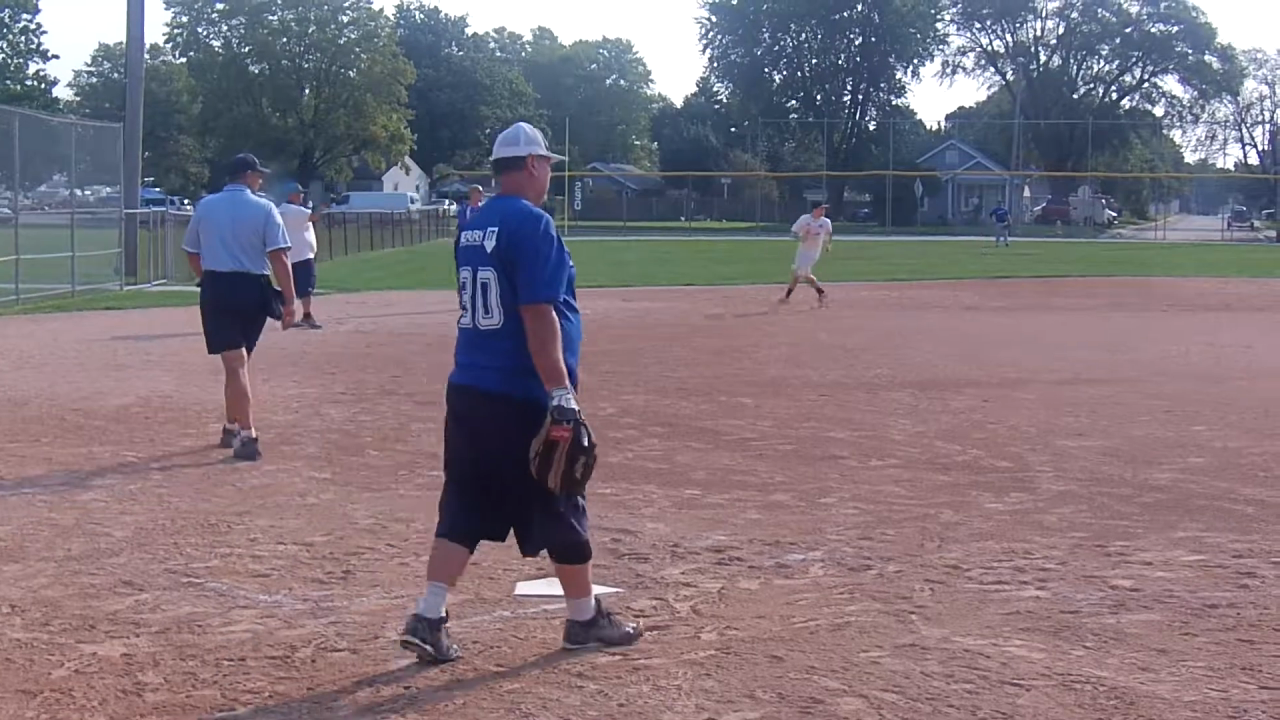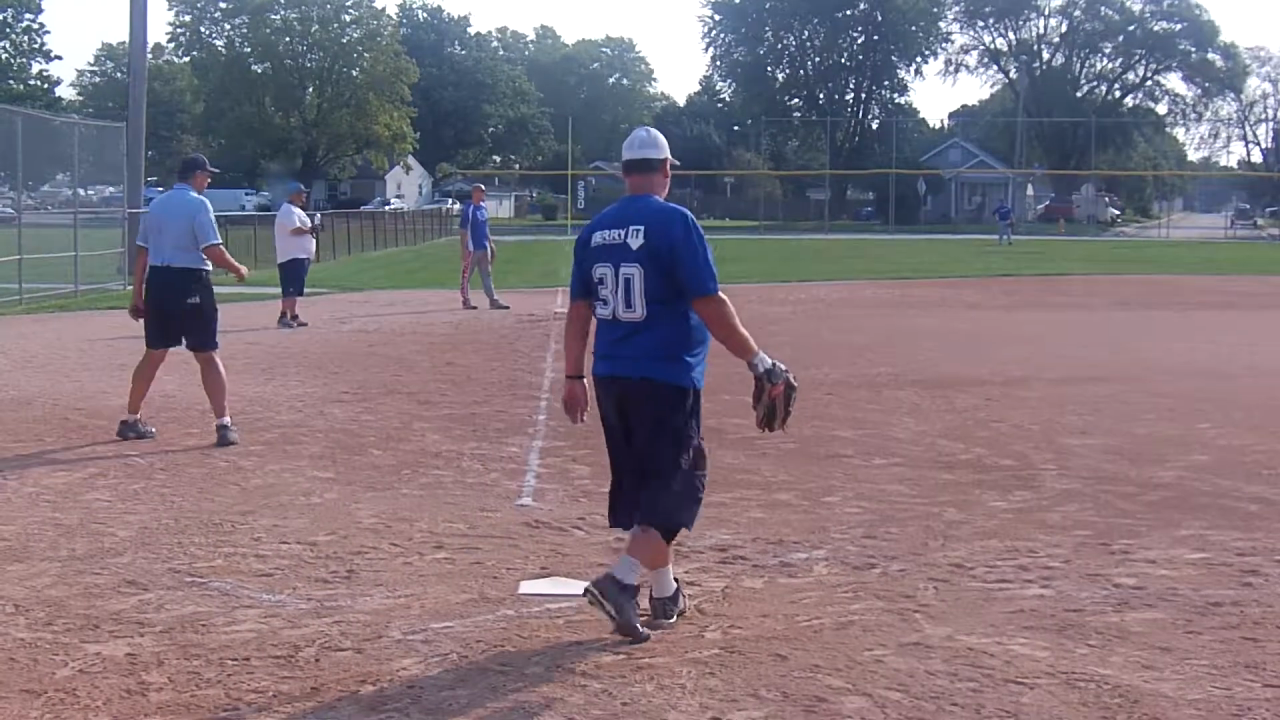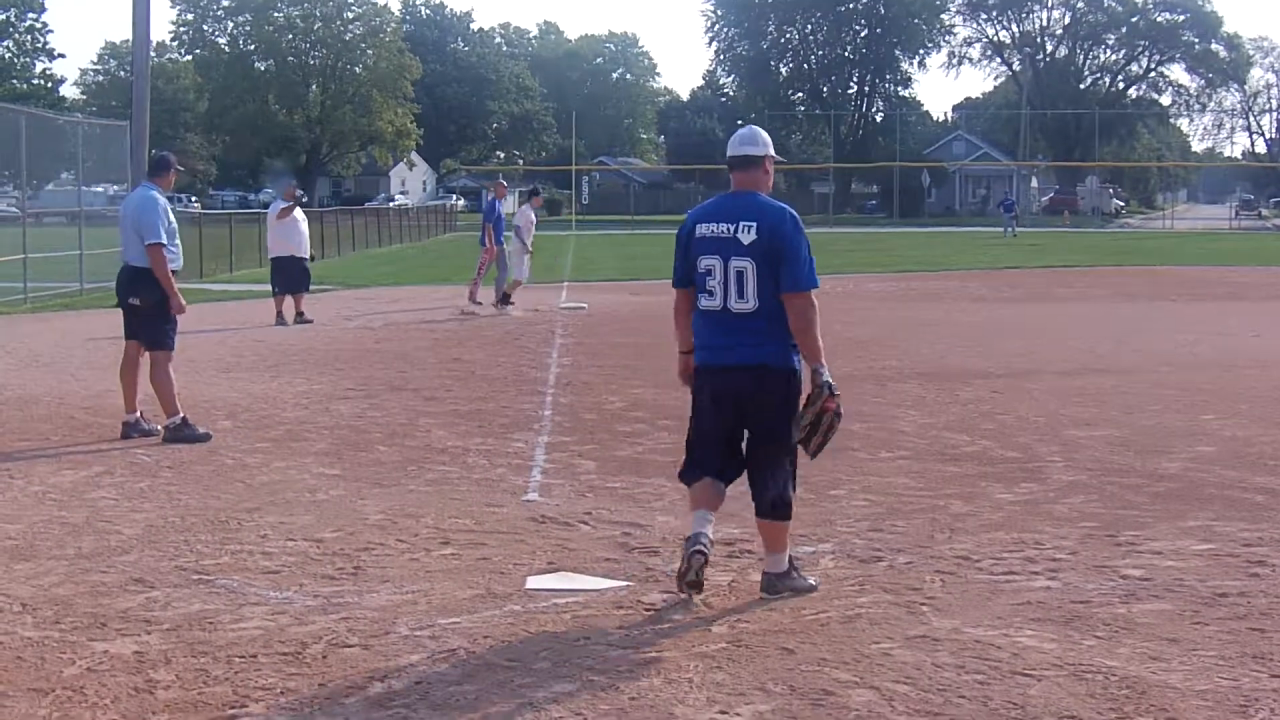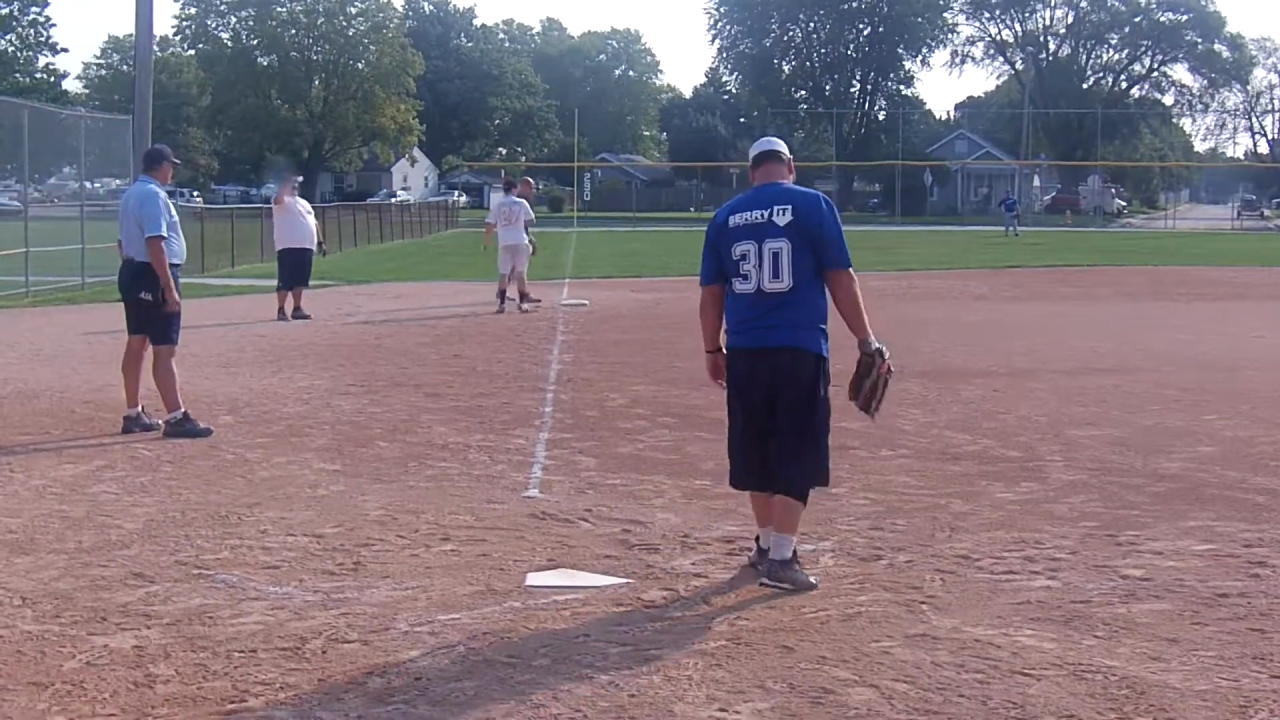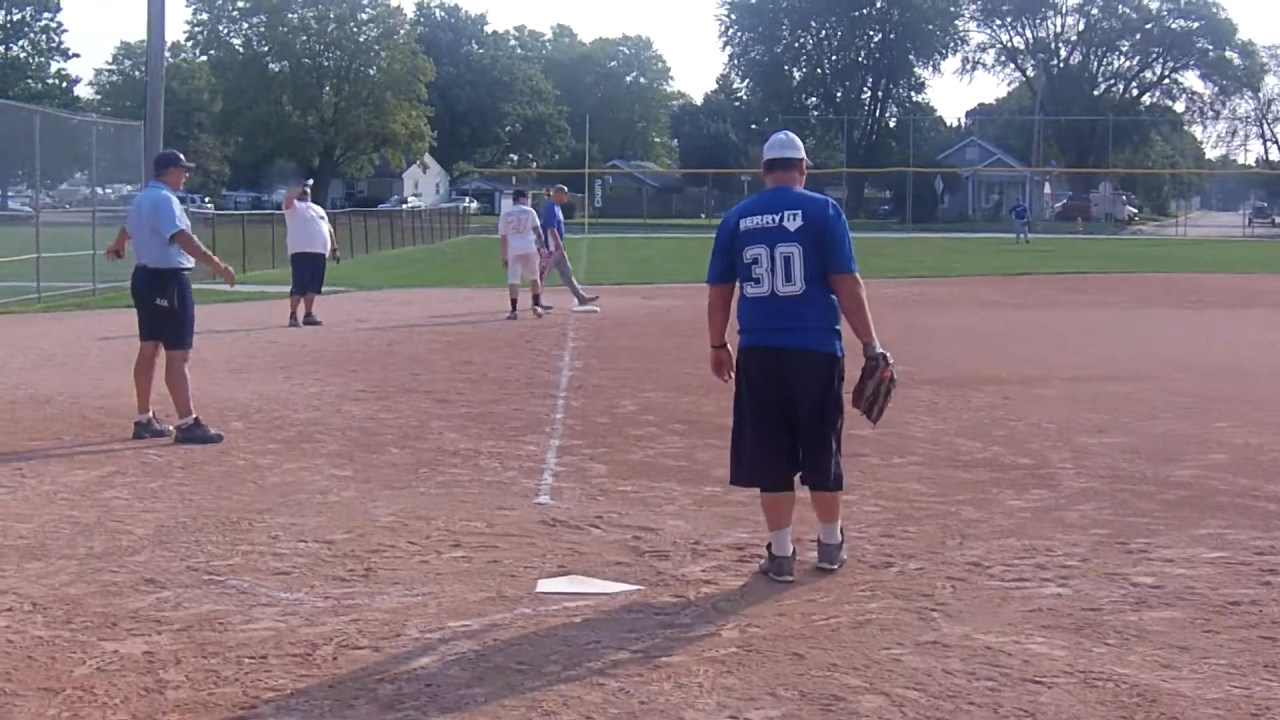
dt=0.7s
person 1, frame 1
left shoulder: (471, 228)
right shoulder: (533, 224)
right elbow: (540, 317)
right wrist: (561, 393)
left hip: (469, 389)
right hip: (525, 395)
left knee: (467, 509)
right knee: (557, 509)
left ankle: (427, 617)
right ankle: (584, 618)
person 1, frame 2
left shoulder: (594, 229)
right shoulder: (675, 221)
left elbow: (579, 311)
right elbow: (709, 304)
left wrist: (573, 377)
right wrist: (758, 360)
left hip: (612, 379)
right hip: (667, 380)
left knee: (641, 486)
right knee: (673, 489)
left ankle: (664, 592)
right ankle: (620, 582)
person 1, frame 3
left shoulder: (696, 221)
right shoulder: (781, 219)
left elbow: (684, 298)
right elbow: (798, 303)
left wrist: (688, 353)
right wrist: (820, 369)
left hip: (711, 365)
right hip: (770, 366)
left knee: (708, 462)
right knee: (772, 468)
left ankle: (697, 537)
right ankle: (778, 571)
person 1, frame 4
left shoulder: (725, 216)
right shoulder: (813, 205)
left elbow: (711, 293)
right elbow: (840, 280)
left wrist: (713, 349)
right wrist: (866, 340)
left hip: (745, 352)
right hip: (800, 350)
left knee: (755, 452)
right knee: (796, 455)
left ankle: (767, 547)
right ankle: (780, 558)
person 1, frame 5
left shoulder: (737, 219)
right shoulder: (823, 210)
left elbow: (719, 292)
right elbow: (846, 283)
left wrist: (717, 344)
right wrist: (870, 345)
left hip: (758, 353)
right hip: (816, 351)
left knee: (770, 458)
right knee: (823, 453)
left ankle: (780, 555)
right ankle: (831, 544)
person 2, frame 1
left shoulder: (205, 207)
right shoulder: (265, 208)
left elbow: (193, 255)
right elbow: (278, 258)
right wrist: (289, 300)
left hip: (217, 289)
right hip: (254, 291)
left knee: (235, 364)
right knee: (241, 360)
left ankle: (246, 433)
right ankle: (233, 429)
person 2, frame 2
left shoulder: (156, 204)
right shoulder: (198, 204)
left elbow: (142, 253)
right elbow: (212, 250)
left wrist: (138, 295)
right wrist: (238, 269)
left hip: (158, 283)
right hip: (189, 285)
left knee: (153, 355)
right knee: (208, 357)
left ankle: (131, 421)
right ankle: (224, 425)
person 2, frame 3
left shoulder: (133, 199)
right shoulder: (154, 202)
right elbow: (156, 253)
right wrist: (174, 294)
left hip: (130, 279)
right hip: (149, 284)
left knee: (133, 350)
right knee: (161, 355)
left ankle: (132, 419)
right ankle: (175, 423)
person 2, frame 4
left shoulder: (130, 194)
right shoulder: (154, 195)
left elbow: (123, 242)
right elbow: (155, 246)
right wrist: (169, 288)
left hip: (131, 274)
right hip: (154, 277)
left knee: (136, 345)
right knee: (165, 350)
left ankle: (134, 414)
right ankle: (176, 418)
person 2, frame 5
left shoulder: (141, 200)
right shoulder: (164, 200)
left elbow: (127, 231)
right elbow: (181, 236)
left wrist: (116, 249)
right wrist: (215, 263)
left hip: (143, 278)
right hip: (167, 282)
left knee: (148, 351)
right knee: (178, 355)
left ankle: (145, 420)
right ankle: (188, 424)
